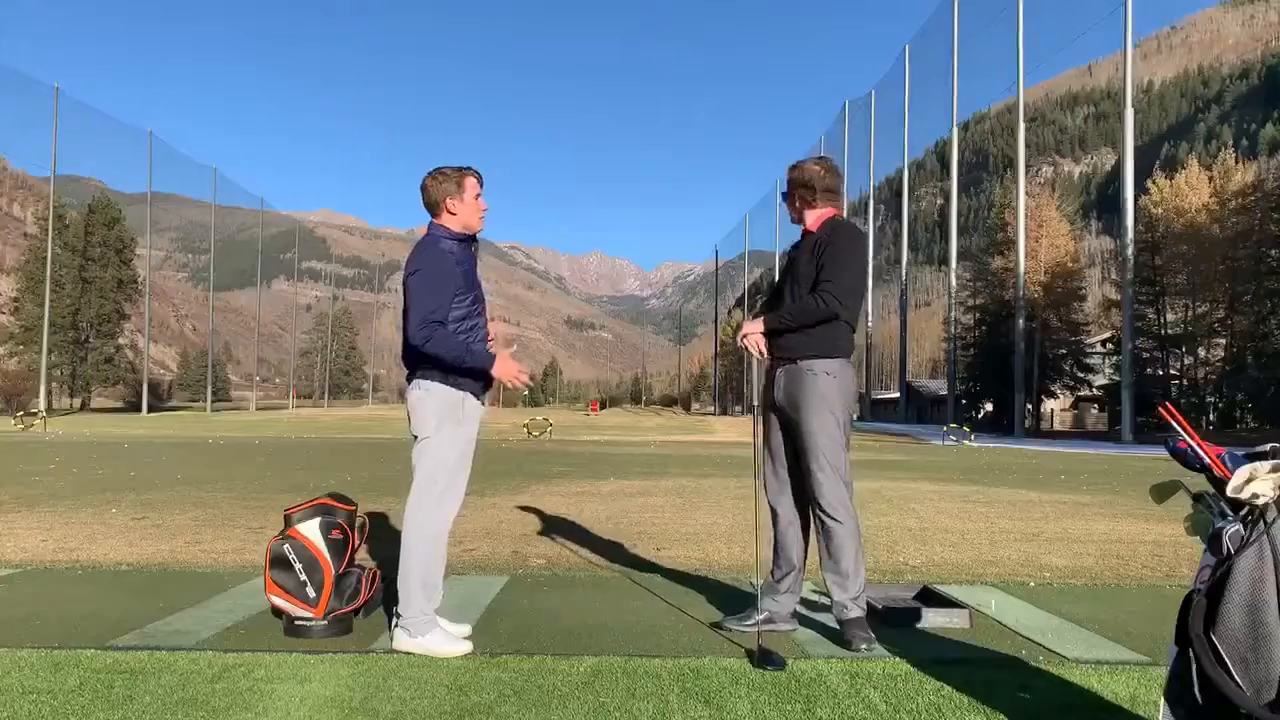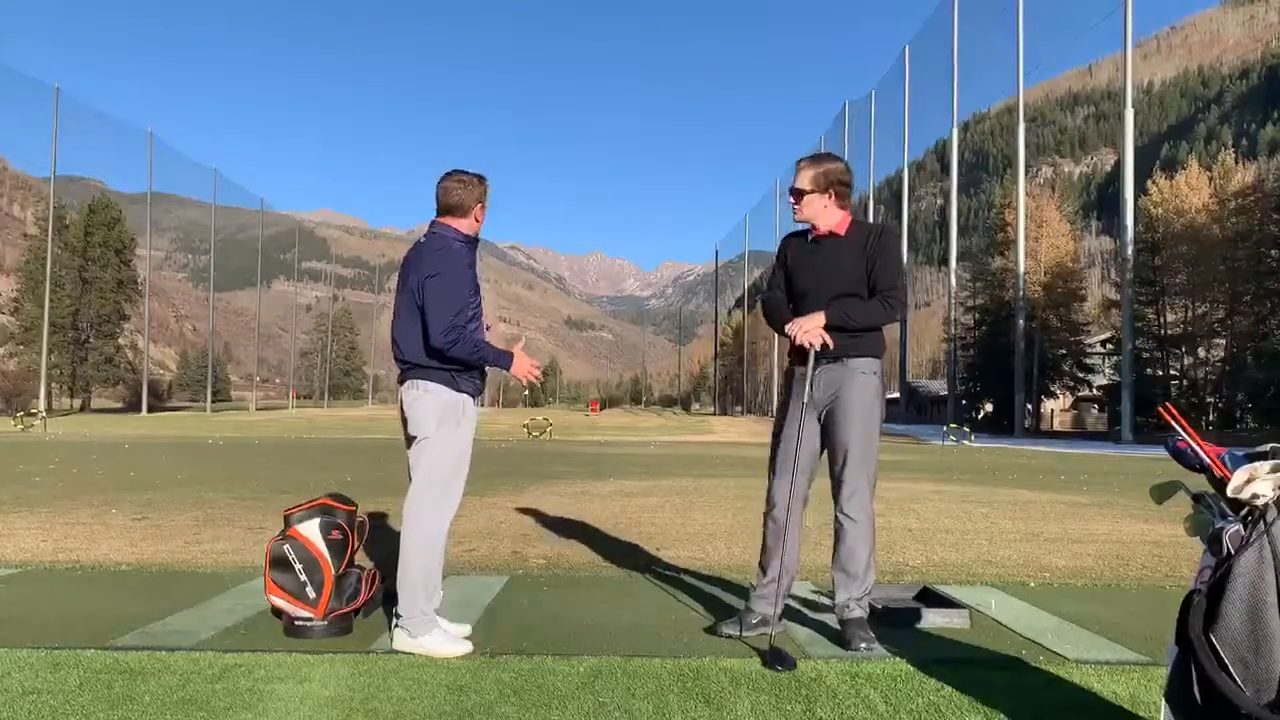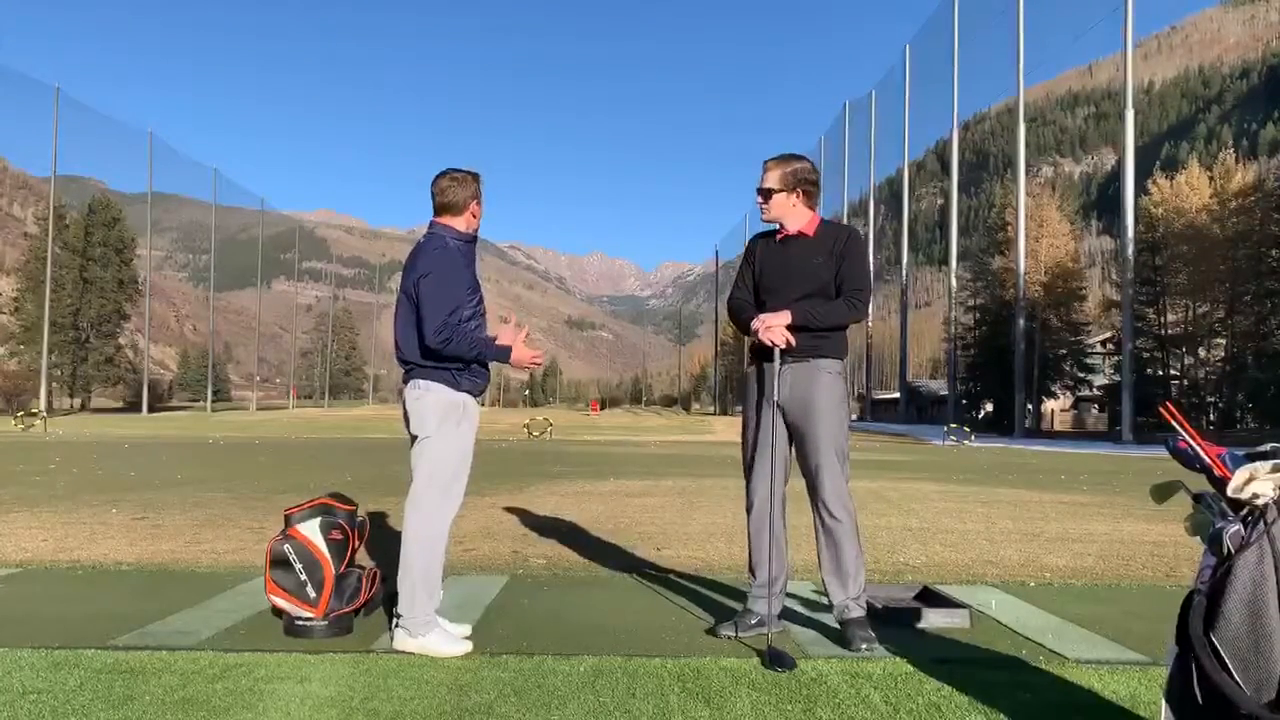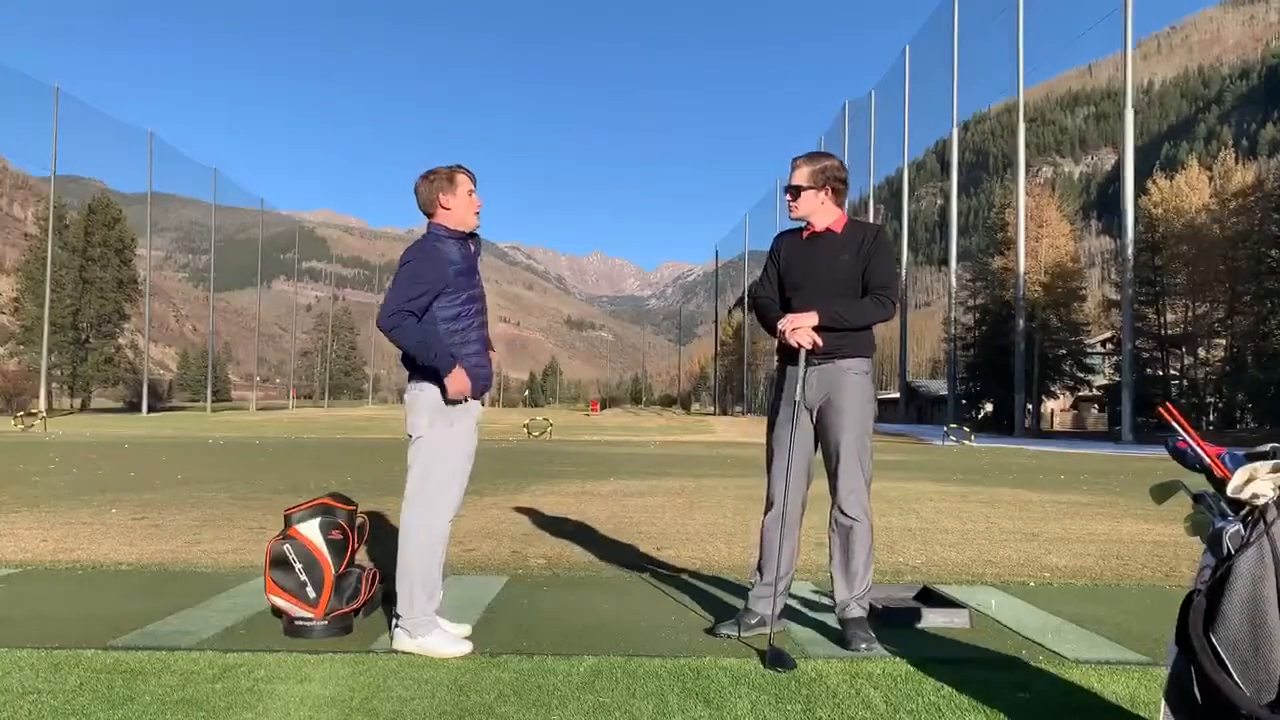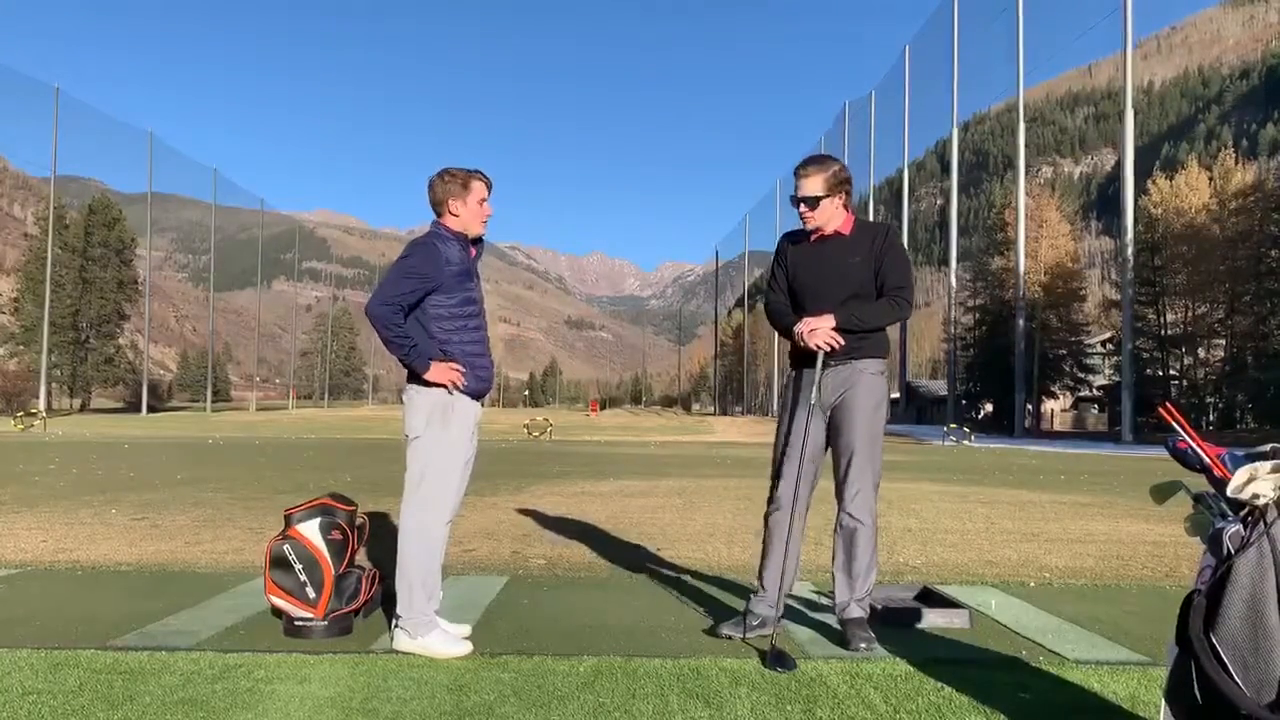
dt=1s
person 1, frame 1
left shoulder: (843, 236)
right shoulder: (801, 246)
left elbow: (831, 302)
right elbow: (777, 302)
left wrist: (764, 323)
right wrist: (755, 328)
left hip: (821, 373)
right hip: (780, 375)
left knee: (829, 493)
right knee: (784, 495)
left ankle: (851, 610)
right ankle: (779, 603)
person 1, frame 2
left shoulder: (876, 239)
right shoulder: (792, 246)
left elbow: (891, 305)
right elbow: (772, 302)
left wrist: (822, 316)
right wrist: (794, 324)
left hip: (854, 373)
right hip: (802, 374)
left knee: (852, 495)
right knee: (782, 493)
left ankle: (853, 611)
right ankle: (765, 605)
person 1, frame 3
left shoulder: (843, 240)
right shoulder: (758, 246)
left elbow: (855, 304)
right elbow: (737, 302)
left wrist: (789, 315)
right wrist: (757, 323)
left hip: (818, 371)
right hip: (763, 372)
left knee: (830, 491)
right knee: (761, 492)
left ankle: (851, 609)
right ankle: (763, 604)
person 1, frame 4
left shoulder: (869, 238)
right shoulder: (784, 244)
left elbow: (883, 302)
right elbow: (763, 300)
left wrist: (816, 317)
right wrist: (783, 324)
left hip: (846, 372)
right hip: (792, 373)
left knee: (849, 495)
right knee: (782, 493)
left ankle: (853, 610)
right ankle: (764, 604)
person 1, frame 5
left shoulder: (879, 238)
right shoulder: (789, 245)
left elbow: (899, 302)
right elbow: (774, 304)
left wrist: (832, 319)
right wrist: (800, 329)
left hip: (860, 373)
right hip: (805, 374)
left knee: (856, 497)
right knee: (784, 493)
left ankle: (854, 611)
right ankle: (764, 606)
person 2, frame 1
left shoulder: (457, 250)
right shoulder: (435, 255)
right elbow: (425, 334)
left wrist: (480, 334)
right wrist: (490, 361)
left hip: (456, 392)
right hip: (445, 393)
left knee: (439, 503)
right knee: (432, 504)
left ankle: (422, 612)
right ankle: (414, 625)
person 2, frame 2
left shoulder: (423, 250)
right shoulder: (450, 257)
right elbow: (447, 337)
left wrist: (474, 331)
right wrist: (507, 359)
left hip: (429, 388)
right hip: (444, 393)
left knee: (431, 503)
right knee: (432, 505)
left ankle: (419, 613)
right ankle: (414, 625)
person 2, frame 3
left shoulder: (436, 250)
right shoulder: (443, 255)
right elbow: (441, 336)
left wrist: (492, 340)
right wrist: (504, 354)
left hip: (443, 391)
right hip: (445, 393)
left knee: (434, 504)
right knee: (432, 505)
left ankle: (419, 613)
right ankle: (415, 624)
person 2, frame 4
left shoulder: (462, 251)
right shoulder: (430, 253)
right elbow: (394, 319)
left wrist: (482, 353)
right wrist: (450, 369)
left hip: (462, 397)
right hip: (441, 397)
left knee: (441, 507)
right knee: (429, 507)
left ankle: (424, 613)
right ankle: (413, 625)
person 2, frame 5
left shoulder: (463, 253)
right shoulder: (429, 252)
right elbow: (381, 308)
right wrist: (423, 364)
left hip: (463, 400)
right hip: (440, 399)
left knee: (440, 510)
right knee: (427, 509)
left ankle: (423, 614)
right ankle: (413, 625)
